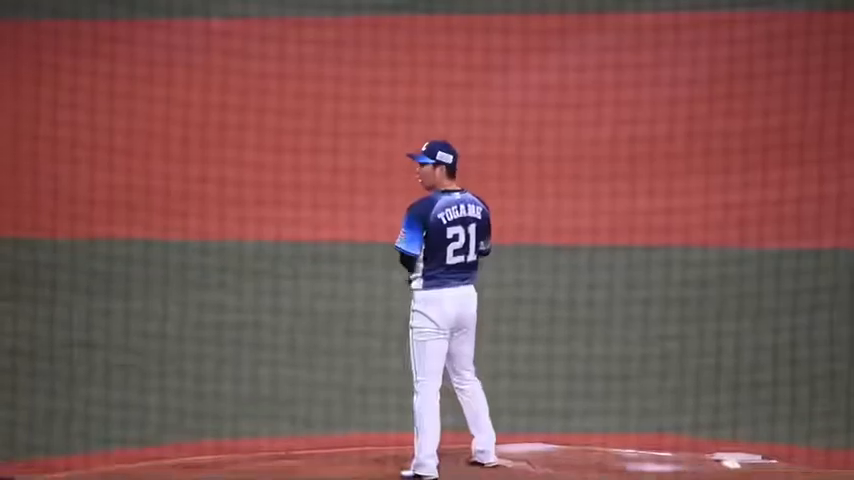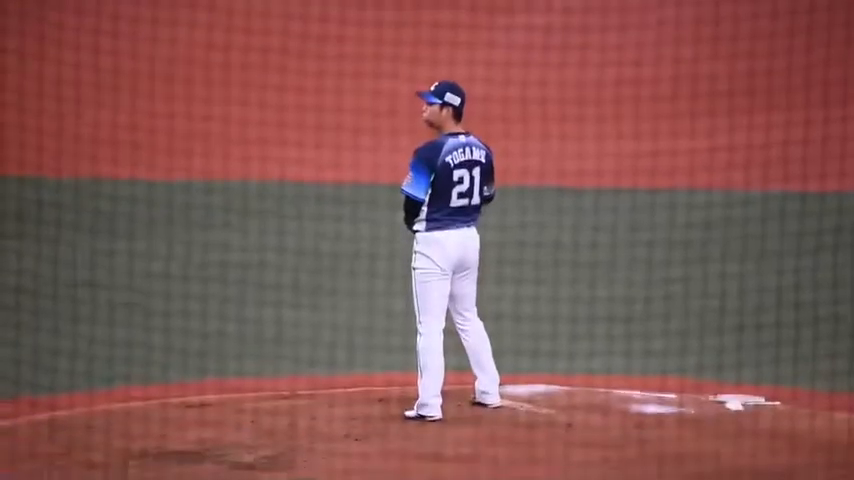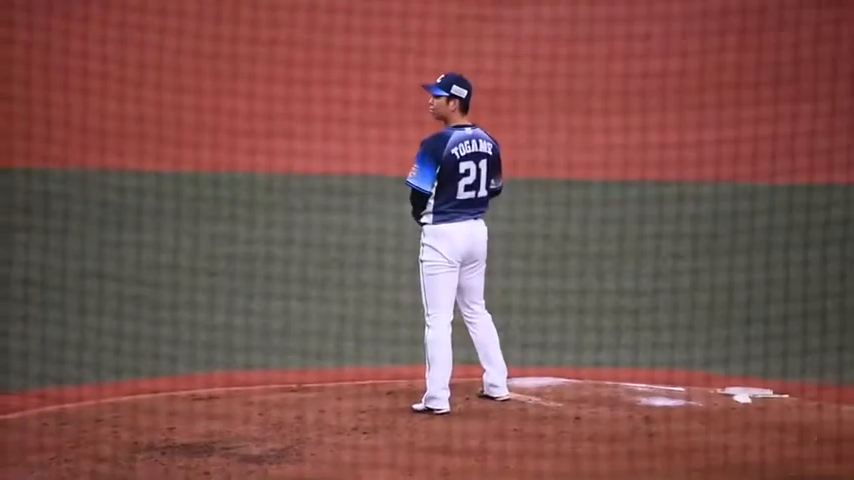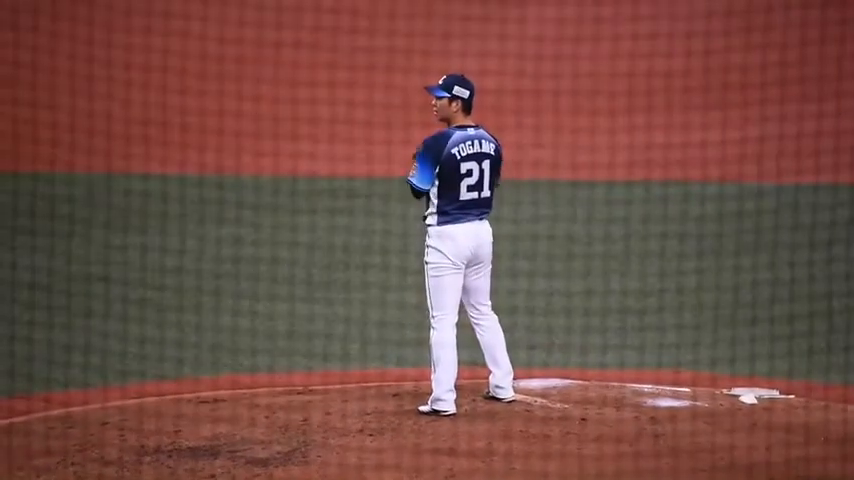
dt=0.4s
person 1, frame 1
left shoulder: (423, 208)
right shoulder: (479, 207)
left elbow: (407, 257)
left wrist: (424, 263)
left hip: (433, 300)
right hip: (466, 297)
left knee: (427, 384)
right knee: (466, 377)
right ankle: (486, 451)
person 1, frame 2
left shoulder: (430, 152)
right shoulder: (482, 150)
left elbow: (412, 202)
right elbow: (487, 196)
left wrist: (413, 224)
left hip: (435, 241)
right hip: (468, 239)
left knee: (430, 325)
right knee: (468, 317)
left ankle: (429, 405)
right ankle: (489, 391)
person 1, frame 3
left shoulder: (437, 143)
right shoulder: (489, 142)
left elbow: (419, 194)
right elbow: (495, 189)
left wrist: (421, 216)
left hip: (442, 235)
right hip: (476, 231)
left knee: (438, 318)
right knee: (476, 310)
left ankle: (437, 398)
right ankle: (497, 385)
person 1, frame 4
left shoulder: (437, 143)
right shoulder: (491, 142)
left elbow: (418, 191)
left hip: (447, 236)
right hip: (481, 233)
left knee: (443, 320)
right knee: (483, 312)
left ankle: (443, 400)
right ankle: (503, 386)
